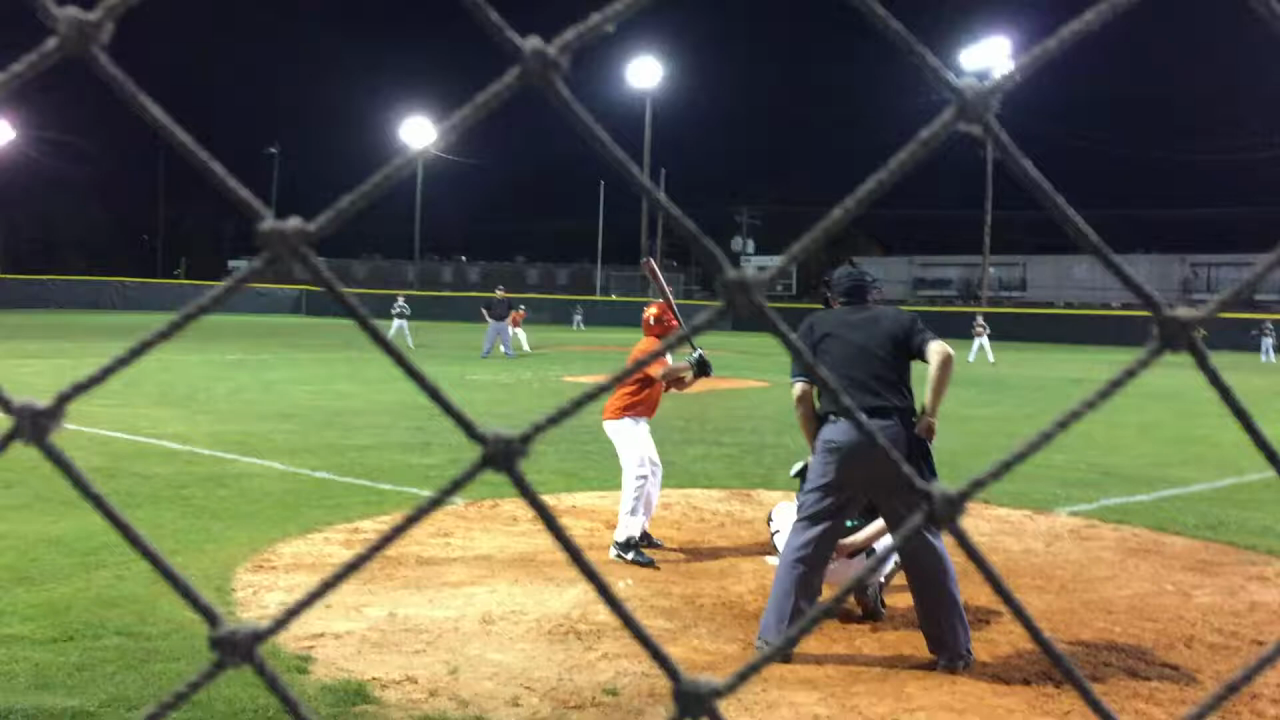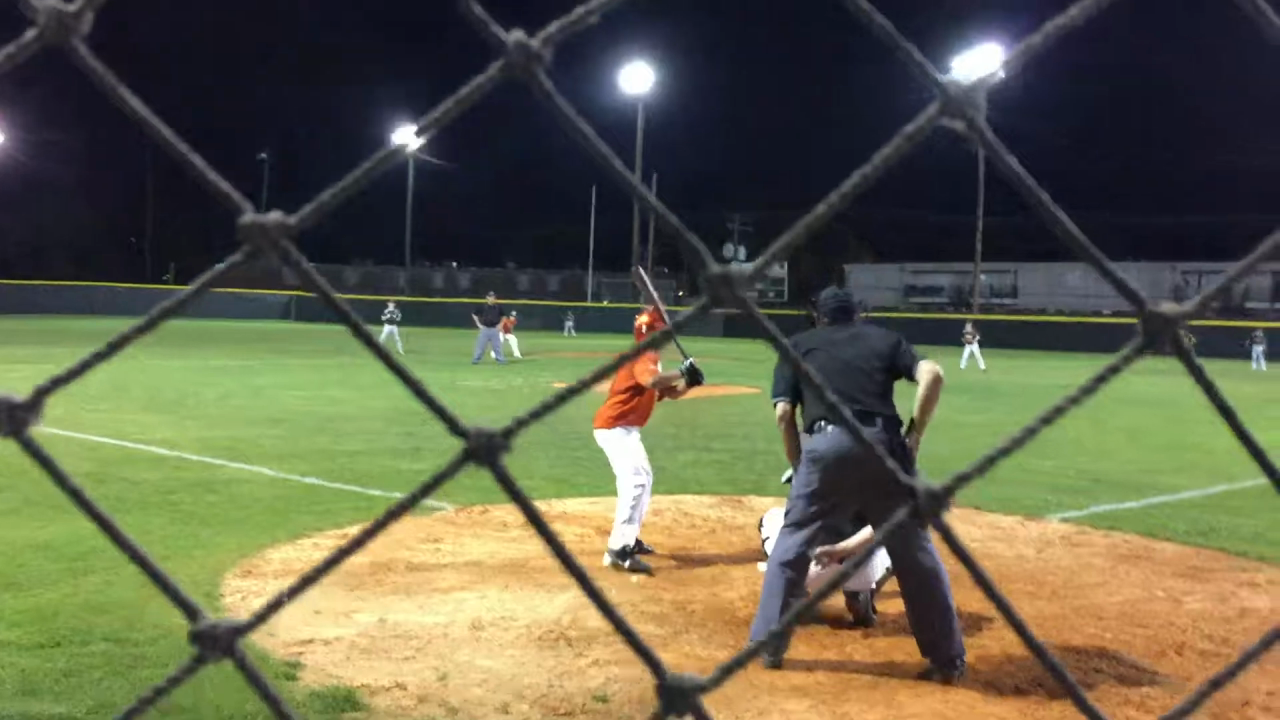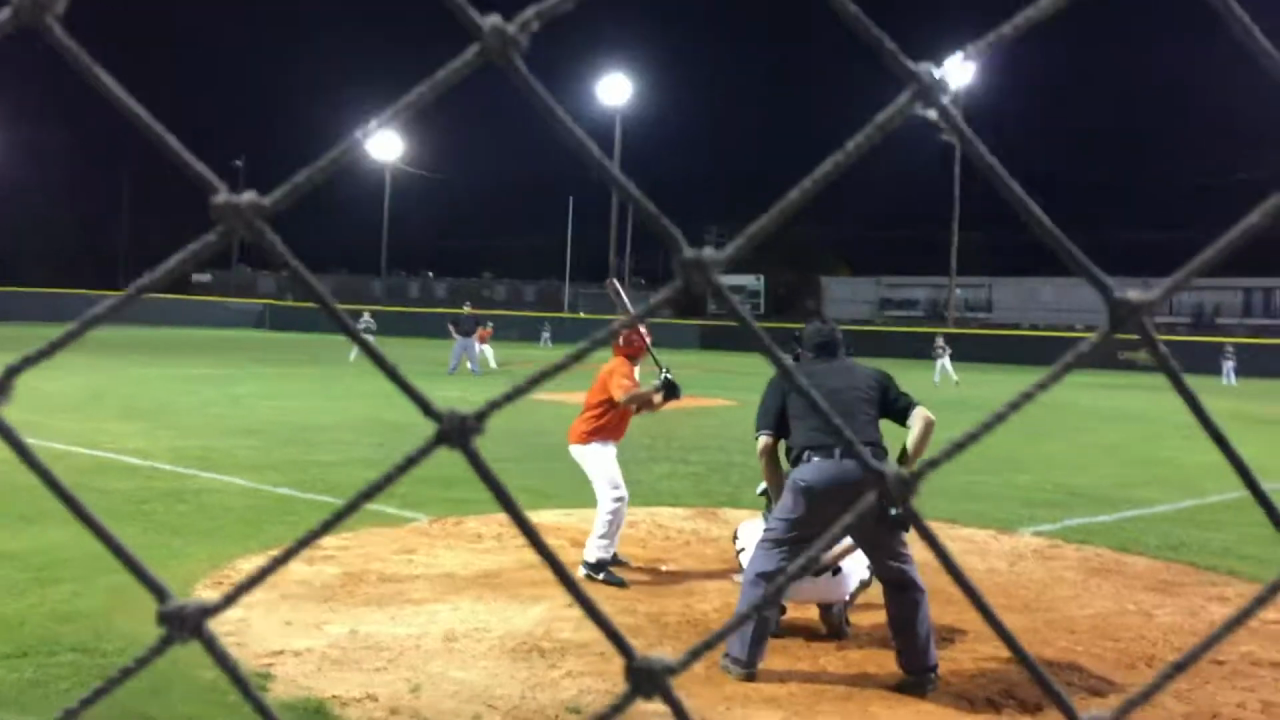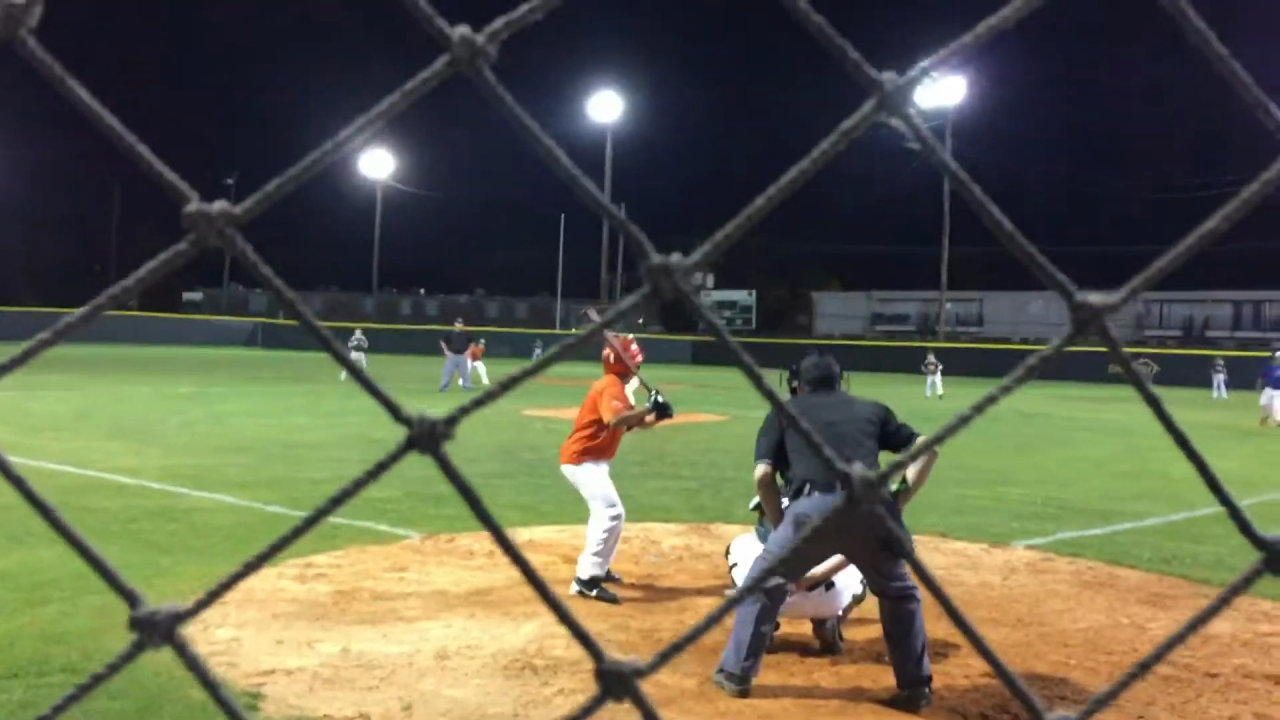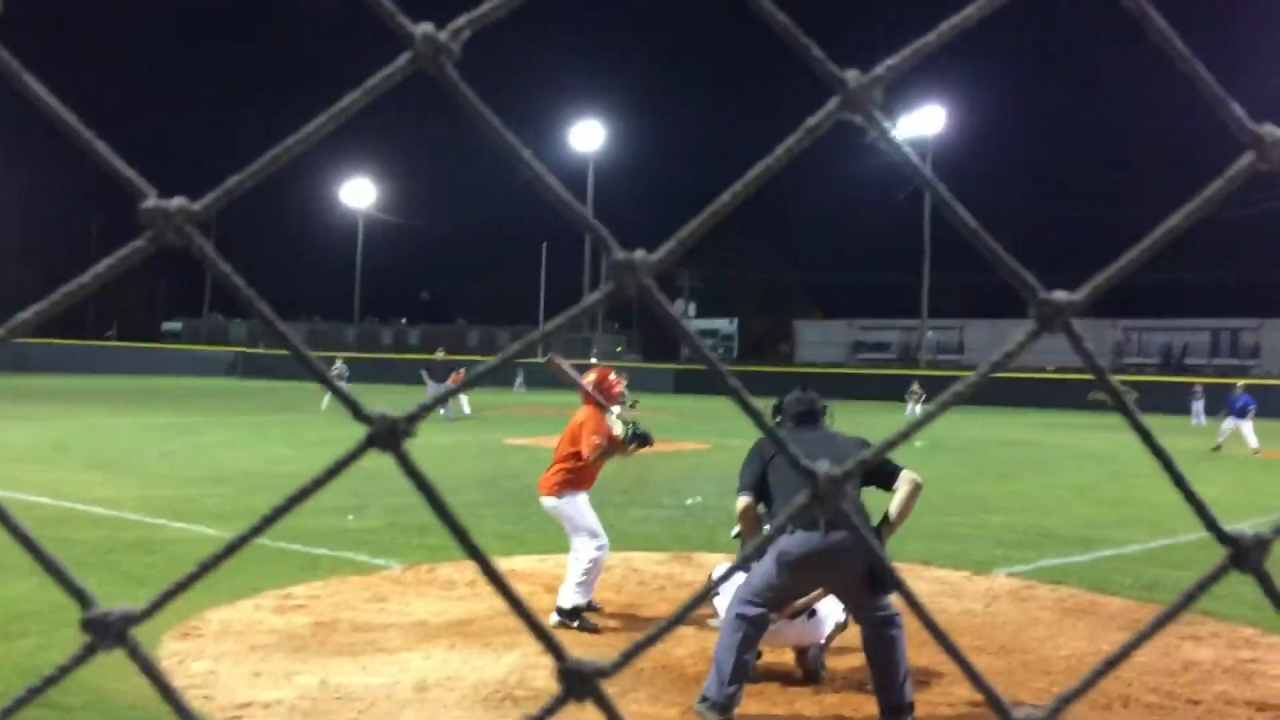
dt=0.2s
person 1, frame 1
left shoulder: (814, 325)
right shoulder: (900, 319)
left elbow: (801, 394)
right elbow: (942, 354)
left wrist: (815, 444)
right wrist: (928, 414)
left hip: (840, 435)
right hip: (896, 435)
left knee: (807, 539)
right knee: (923, 542)
left ankle: (775, 639)
right ankle: (954, 650)
person 1, frame 2
left shoulder: (800, 344)
right shoulder: (886, 339)
left elbow: (783, 413)
right elbow: (931, 374)
left wrist: (798, 465)
right wrist: (913, 432)
left hip: (826, 444)
right hip: (883, 446)
left knee: (792, 546)
right knee: (915, 552)
left ankle: (768, 646)
right ankle: (947, 658)
person 1, frame 3
left shoulder: (786, 378)
right shoulder: (873, 376)
left elbow: (765, 445)
right elbow: (924, 419)
left wrist: (781, 496)
right wrist: (901, 471)
left hip: (814, 473)
right hip: (869, 476)
left knee: (768, 563)
right knee: (899, 571)
left ankle: (742, 657)
right ankle: (921, 671)
person 1, frame 4
left shoulder: (785, 411)
right shoulder: (871, 409)
left elbow: (763, 475)
right elbow: (926, 450)
left wrist: (779, 524)
right wrist: (898, 501)
left hip: (814, 507)
right hip: (869, 509)
left knee: (765, 581)
right knee: (898, 590)
left ankle: (737, 673)
right ankle: (915, 688)
person 1, frame 5
left shoulder: (767, 446)
right shoulder: (853, 444)
left elbow: (744, 507)
right elbow: (911, 482)
left wrist: (762, 555)
right wrist: (881, 534)
left hip: (796, 544)
right hip: (851, 544)
left knee: (746, 608)
right knee: (881, 618)
person 2, frame 1
left shoulder: (655, 348)
right shoulder: (650, 347)
left elbow: (677, 384)
right elbow: (664, 373)
left wrist: (697, 372)
right wrist: (691, 363)
left hip: (635, 419)
right hip: (623, 418)
left knee: (653, 471)
right knee: (638, 475)
left ankle: (638, 531)
right ankle: (623, 543)
person 2, frame 2
left shoulder: (647, 357)
right shoulder: (644, 356)
left elbow: (669, 393)
right elbow: (653, 382)
left wrist: (689, 382)
right wrist: (682, 371)
left hip: (625, 428)
right hip: (615, 428)
left knee: (643, 479)
right knee: (635, 483)
left ankle: (629, 538)
right ankle: (619, 550)
person 2, frame 3
left shoulder: (624, 370)
right shoulder: (620, 368)
left elbow: (646, 406)
right elbow: (626, 399)
left wrist: (665, 395)
right wrist: (658, 386)
left hip: (599, 442)
right hip: (590, 442)
left knee: (613, 495)
right knee: (615, 497)
left ankle: (604, 552)
right ankle: (593, 563)
person 2, frame 4
left shoulder: (615, 387)
right shoulder: (611, 386)
left elbow: (638, 422)
right elbow: (615, 421)
left wrist: (657, 415)
right wrist: (647, 407)
left hip: (589, 459)
right hip: (582, 461)
left knee: (604, 512)
right knee: (612, 514)
left ankle: (596, 567)
right ankle: (586, 579)
person 2, frame 5
left shoulder: (598, 418)
right shoulder: (591, 418)
left elbow: (618, 449)
right elbow: (594, 456)
left wrist: (636, 441)
right wrist: (627, 439)
left hip: (564, 489)
right hip: (562, 491)
left knee: (585, 542)
right knee: (596, 545)
left ankle: (577, 596)
right ankle: (567, 610)
